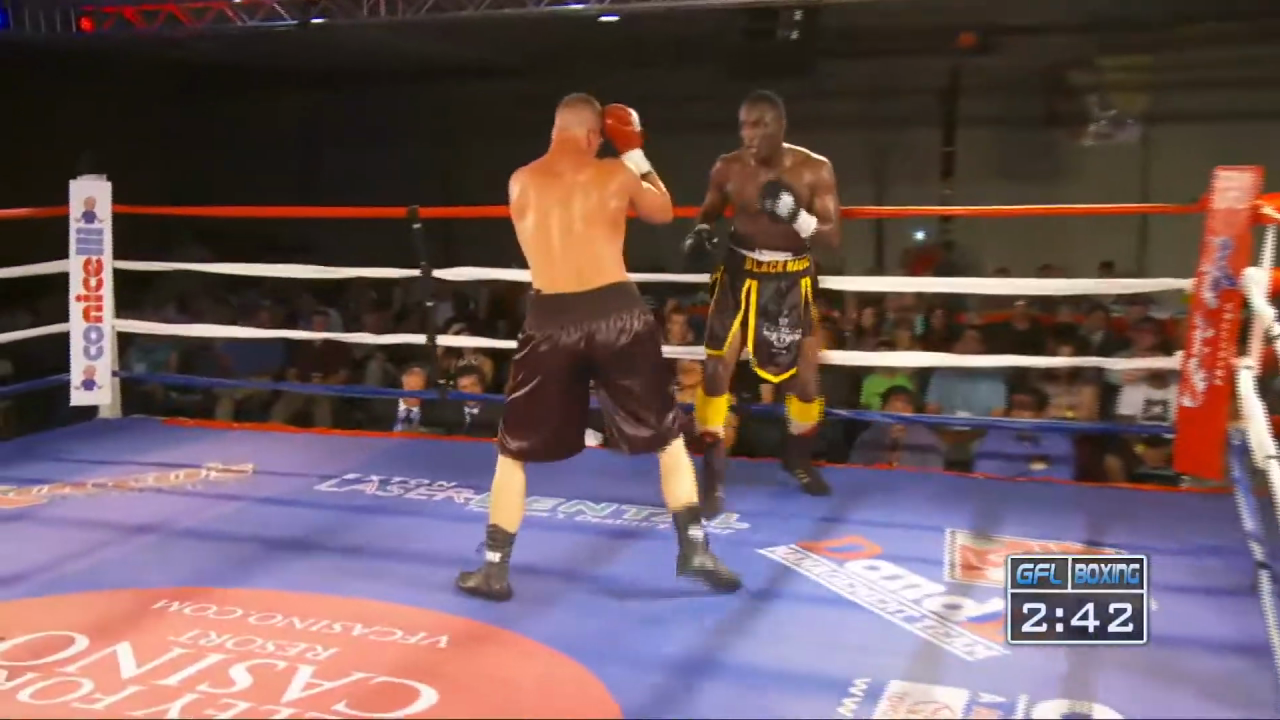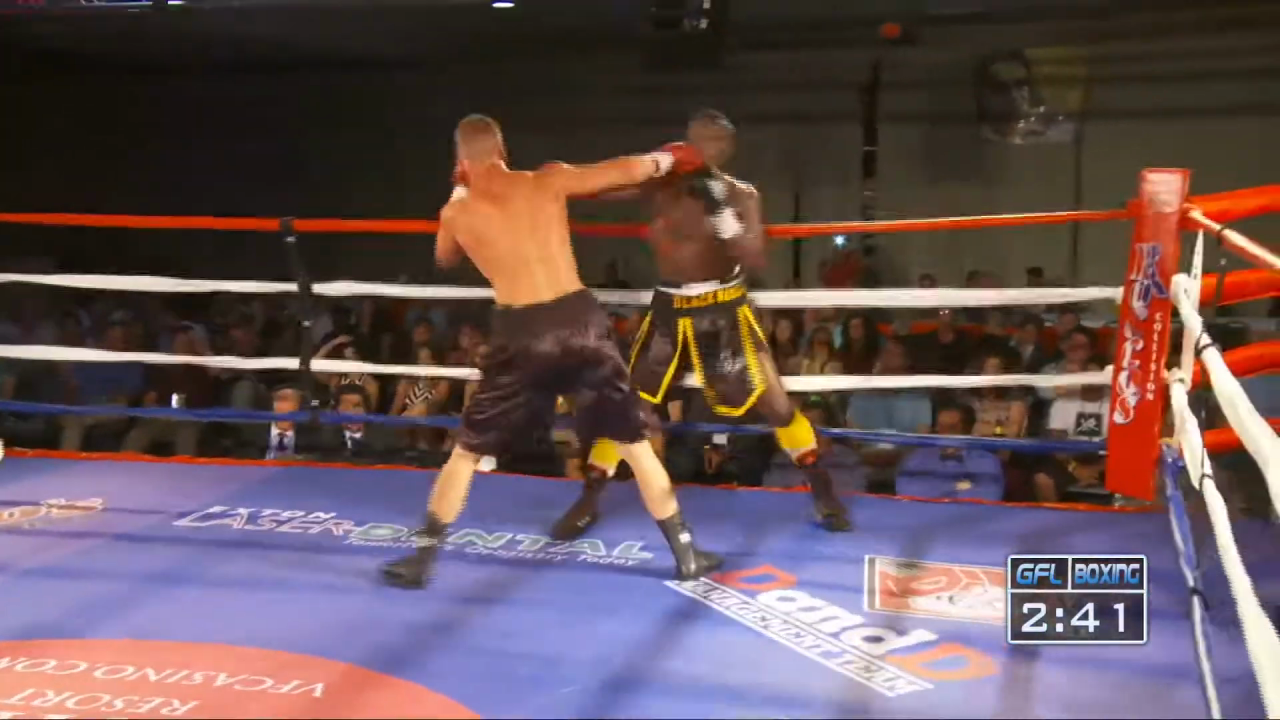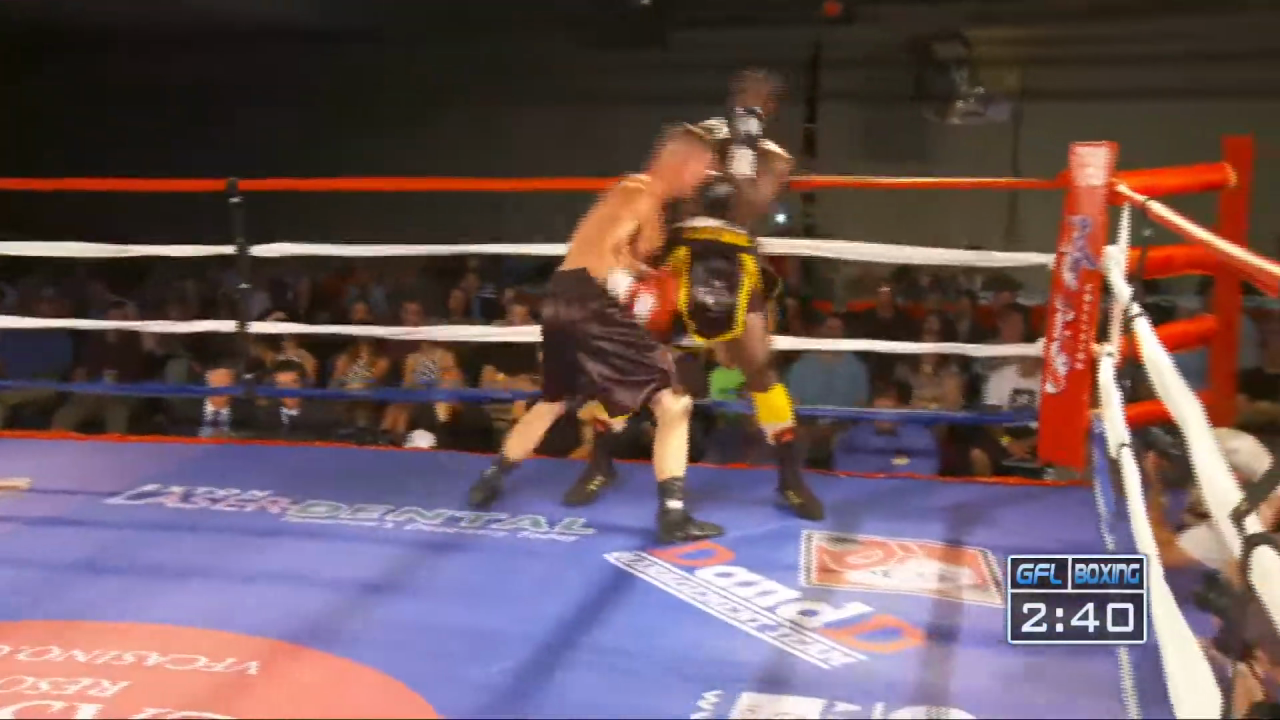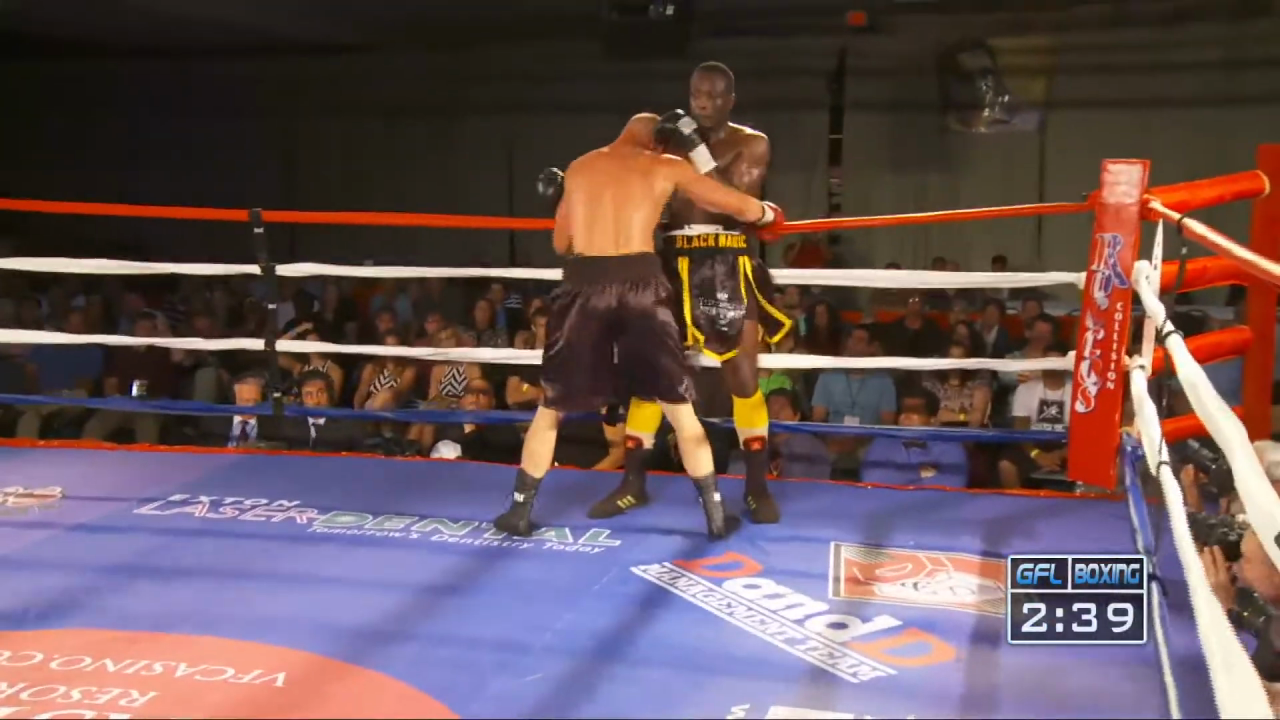
dt=1s
person 1, frame 1
left shoulder: (520, 182)
right shoulder: (616, 174)
right elbow: (662, 213)
right wrist: (635, 151)
left hip: (550, 321)
right hip: (617, 314)
left knee: (516, 449)
right knee: (666, 436)
left ankle: (494, 569)
right ankle: (695, 549)
person 1, frame 2
left shoulder: (457, 211)
right shoulder: (547, 181)
left elbow: (445, 258)
right elbow: (624, 172)
right wrist: (668, 158)
left hip: (521, 337)
right hip: (581, 324)
left knee: (469, 449)
right knee: (636, 442)
left ankle: (423, 554)
right ankle: (685, 551)
person 1, frame 3
left shoulder: (641, 193)
right shoulder: (641, 197)
right elbow: (600, 253)
left wrist: (642, 270)
right wrist: (632, 294)
left hip: (566, 302)
right hip: (592, 303)
left knee: (554, 401)
right knee: (671, 402)
left ankle: (489, 482)
right ankle: (672, 515)
person 1, frame 4
left shoulder: (581, 167)
right shoulder: (668, 166)
left elbow: (563, 243)
right elbow: (741, 206)
right wrist: (768, 215)
left hip: (585, 283)
right hip: (642, 283)
left knee: (553, 404)
right knee: (678, 403)
left ankle: (520, 510)
right ankle: (715, 510)
person 2, frame 1
left shoulder: (815, 169)
right shoulder: (726, 167)
left elbow: (831, 231)
right elbow: (706, 217)
left wrist: (795, 215)
right wrist: (698, 236)
left hip: (792, 281)
right hip: (741, 278)
left knee: (804, 386)
right knee: (716, 375)
left ankle: (798, 457)
right ankle: (711, 477)
person 2, frame 2
left shoulder: (740, 195)
right shoulder: (662, 180)
left elbow: (756, 262)
left wrist: (722, 211)
left hip: (725, 313)
right hip: (670, 313)
left knee: (778, 407)
left ankle: (823, 494)
right ankle: (587, 502)
person 2, frame 3
left shoulder: (775, 159)
right shoulder: (705, 138)
left elbow: (747, 210)
left wrist: (741, 154)
left hip: (730, 265)
right hip: (680, 258)
left knee: (759, 369)
left ankle: (791, 481)
right ankle: (601, 464)
person 2, frame 4
left shoulder: (752, 143)
left wrist: (698, 150)
left hip: (728, 266)
right hip: (675, 264)
left knee: (743, 379)
left ankle: (757, 487)
right ankle: (632, 484)
